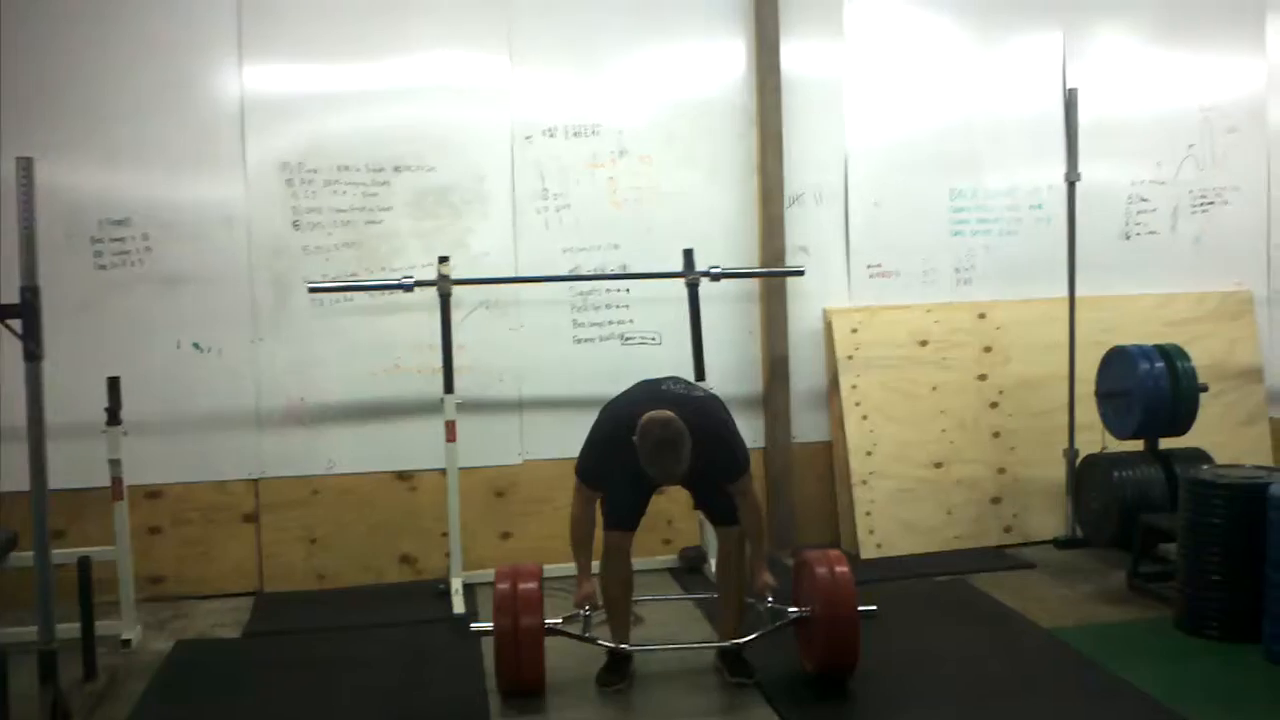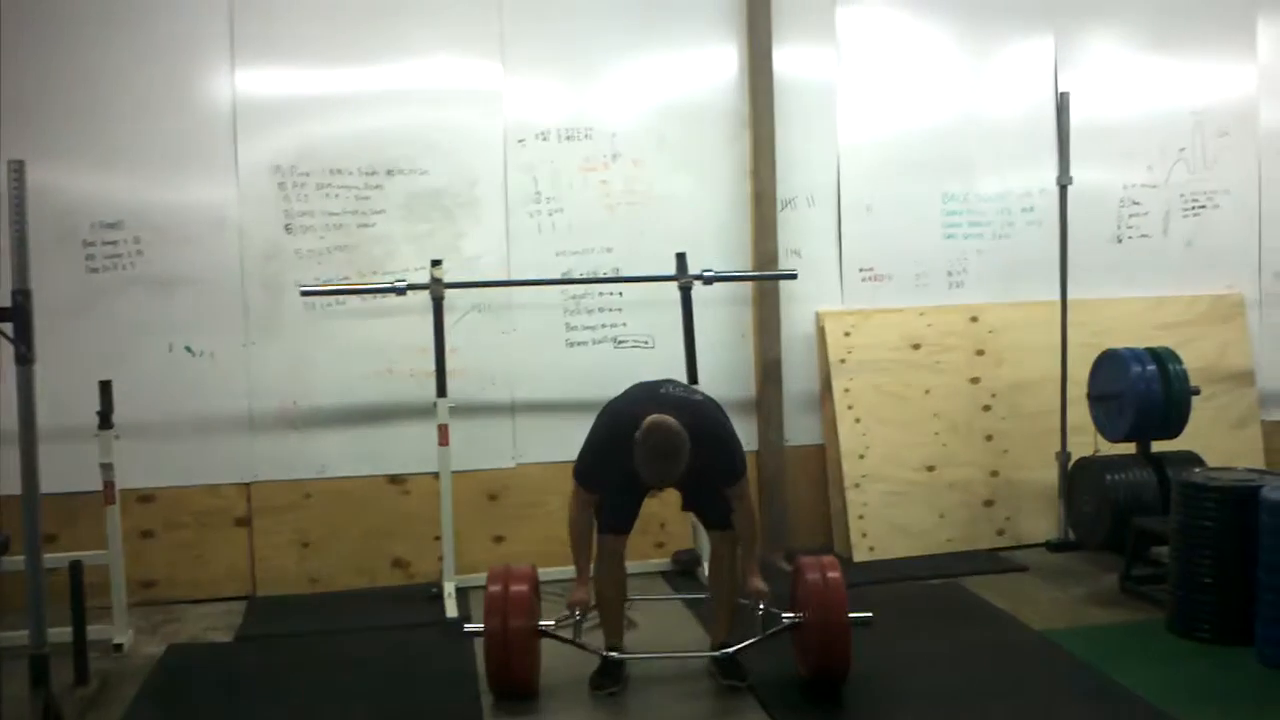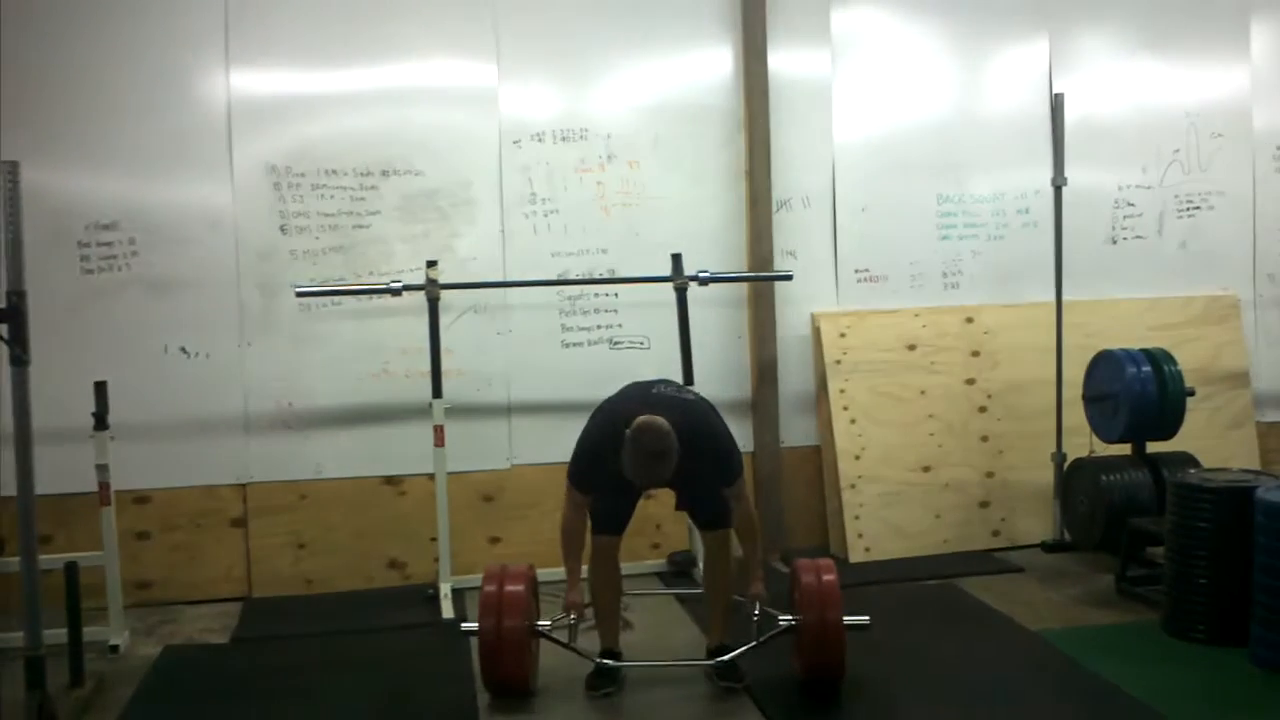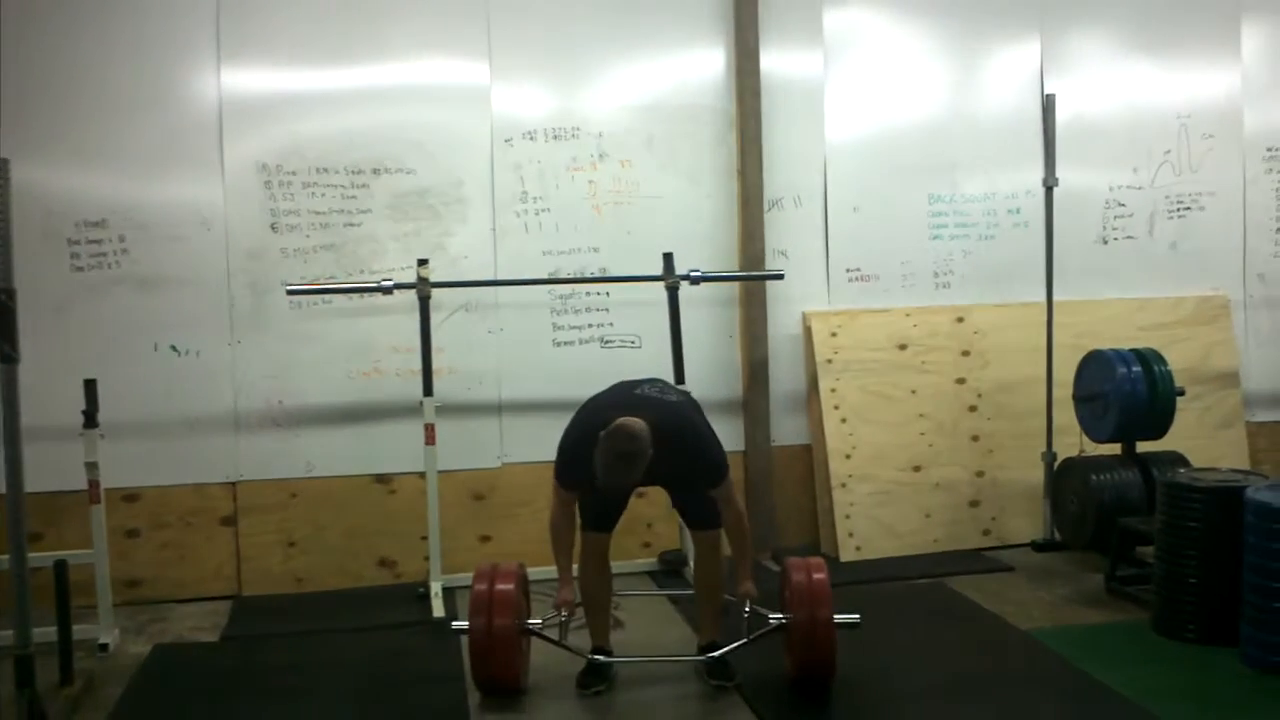
dt=0.2s
person 1, frame 1
left shoulder: (717, 428)
right shoulder: (609, 433)
left elbow: (745, 496)
right elbow: (583, 501)
left wrist: (759, 566)
right wrist: (584, 578)
left hip: (704, 456)
right hip: (627, 463)
left knee: (733, 535)
right knee: (616, 543)
left ankle: (728, 647)
right ankle: (620, 652)
person 1, frame 2
left shoulder: (715, 432)
right shoulder: (608, 434)
left elbow: (740, 500)
right elbow: (581, 503)
left wrist: (752, 572)
right wrist: (582, 581)
left hip: (701, 461)
right hip: (622, 464)
left knee: (726, 538)
right knee: (609, 546)
left ankle: (721, 650)
right ankle: (613, 656)
person 1, frame 3
left shoulder: (709, 433)
right shoulder: (599, 436)
left elbow: (739, 500)
right elbow: (575, 507)
left wrist: (755, 576)
right wrist: (573, 585)
left hip: (695, 459)
right hip: (617, 460)
left knee: (719, 539)
right knee: (604, 546)
left ankle: (717, 650)
right ankle: (609, 655)
person 1, frame 4
left shoulder: (691, 435)
right shoulder: (580, 436)
left elbow: (728, 502)
right elbow: (563, 505)
left wrist: (744, 576)
right wrist: (565, 582)
left hip: (680, 459)
right hip: (605, 456)
left knee: (709, 540)
right knee: (593, 544)
left ankle: (709, 648)
right ankle: (600, 654)
